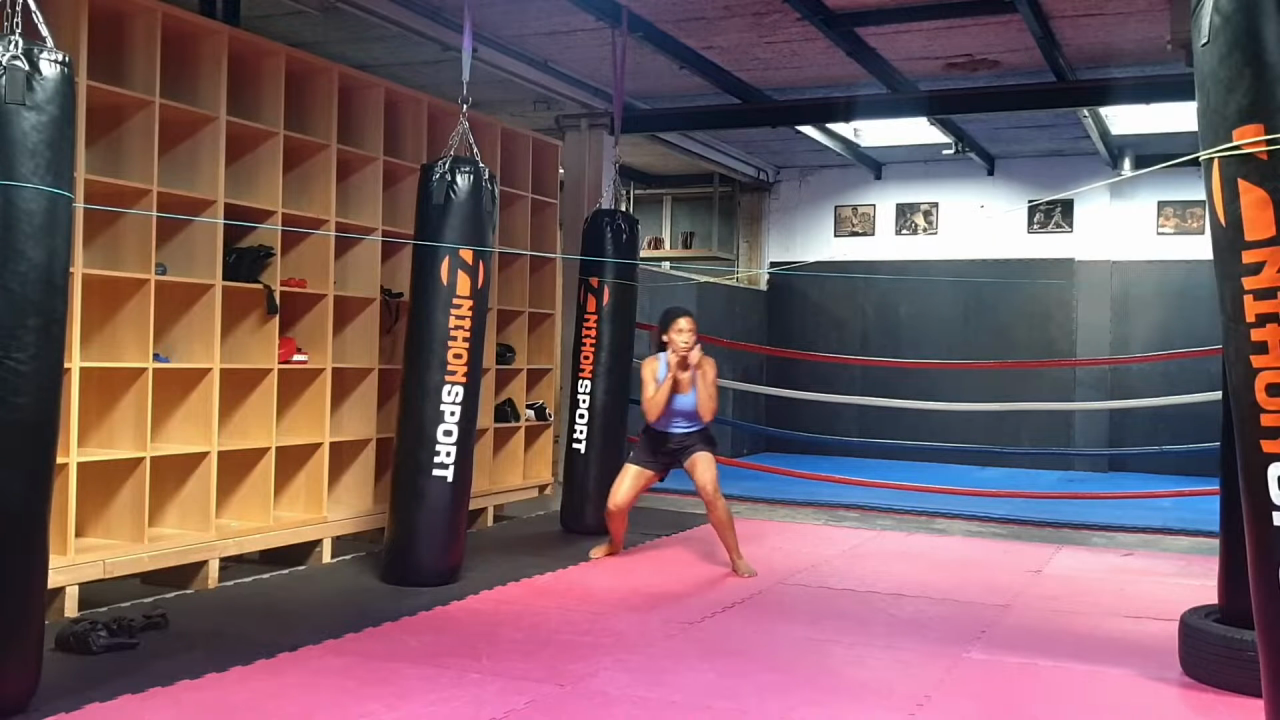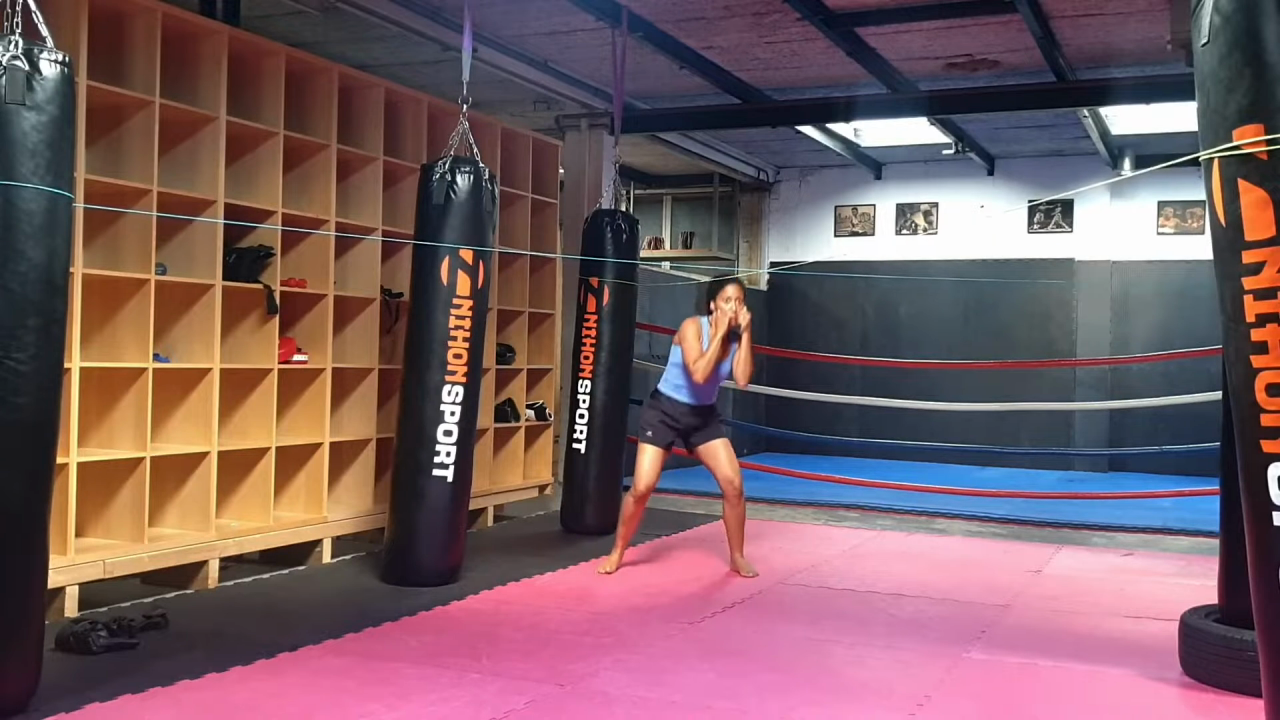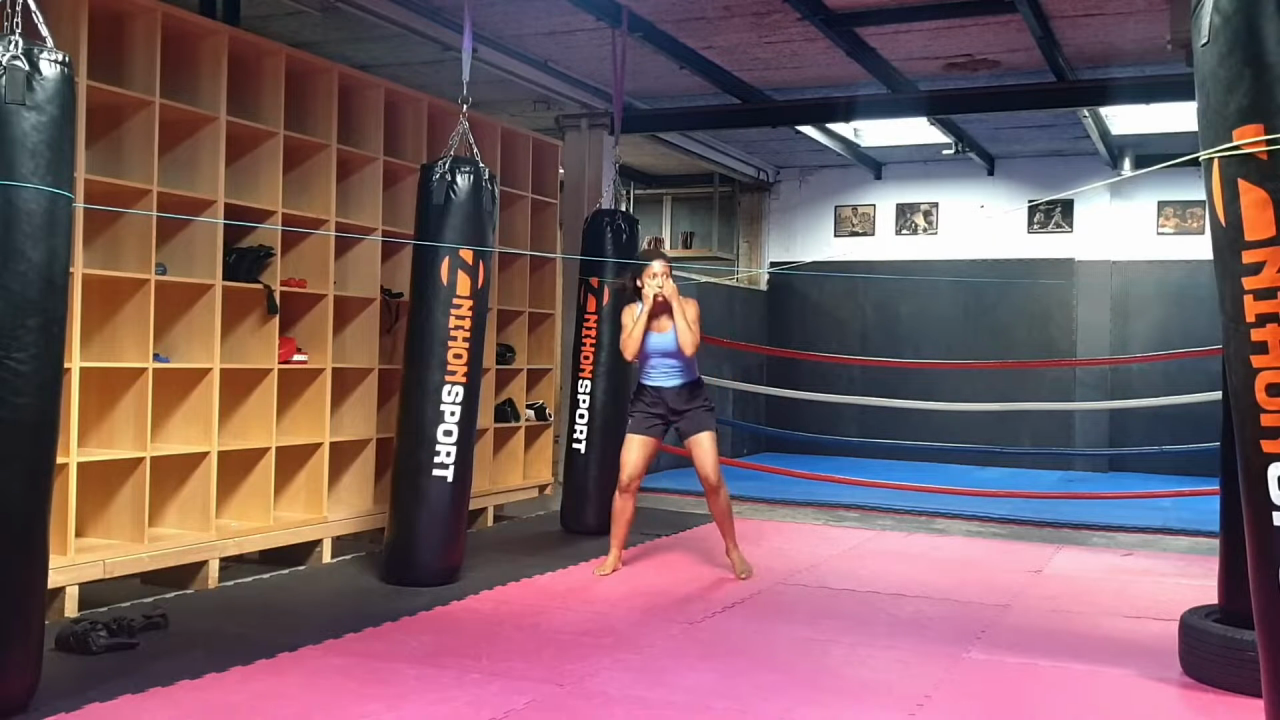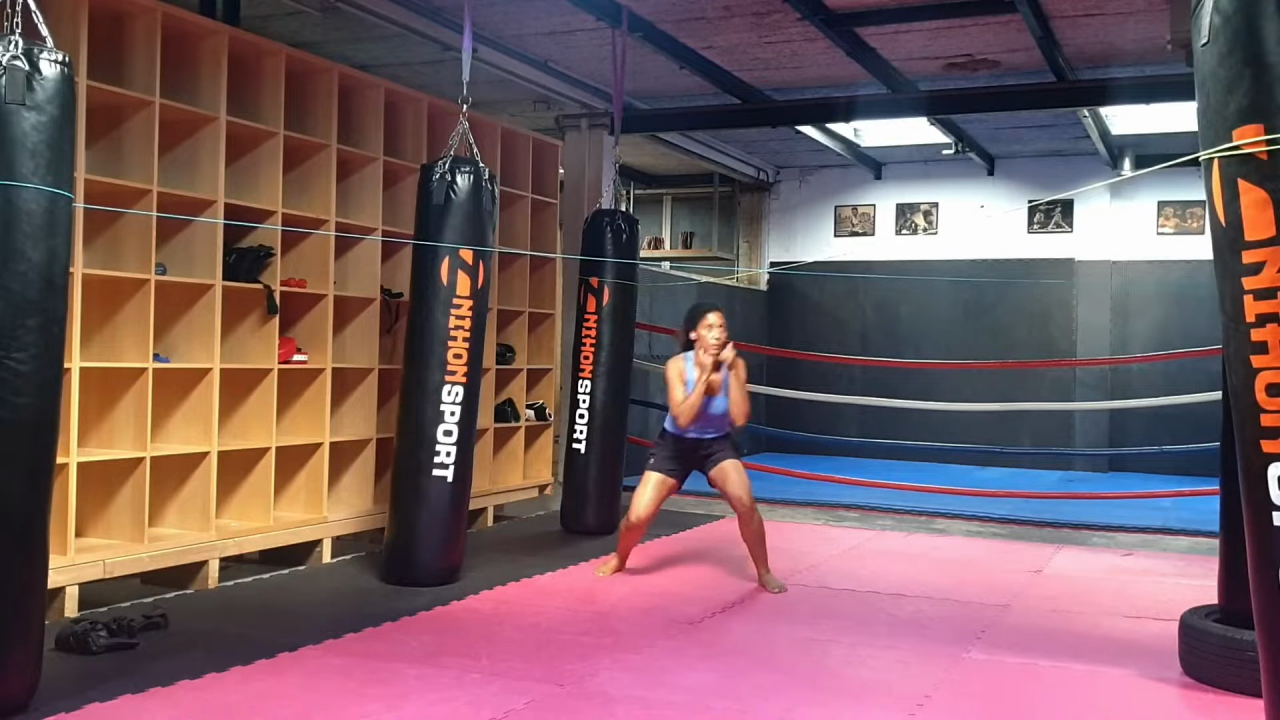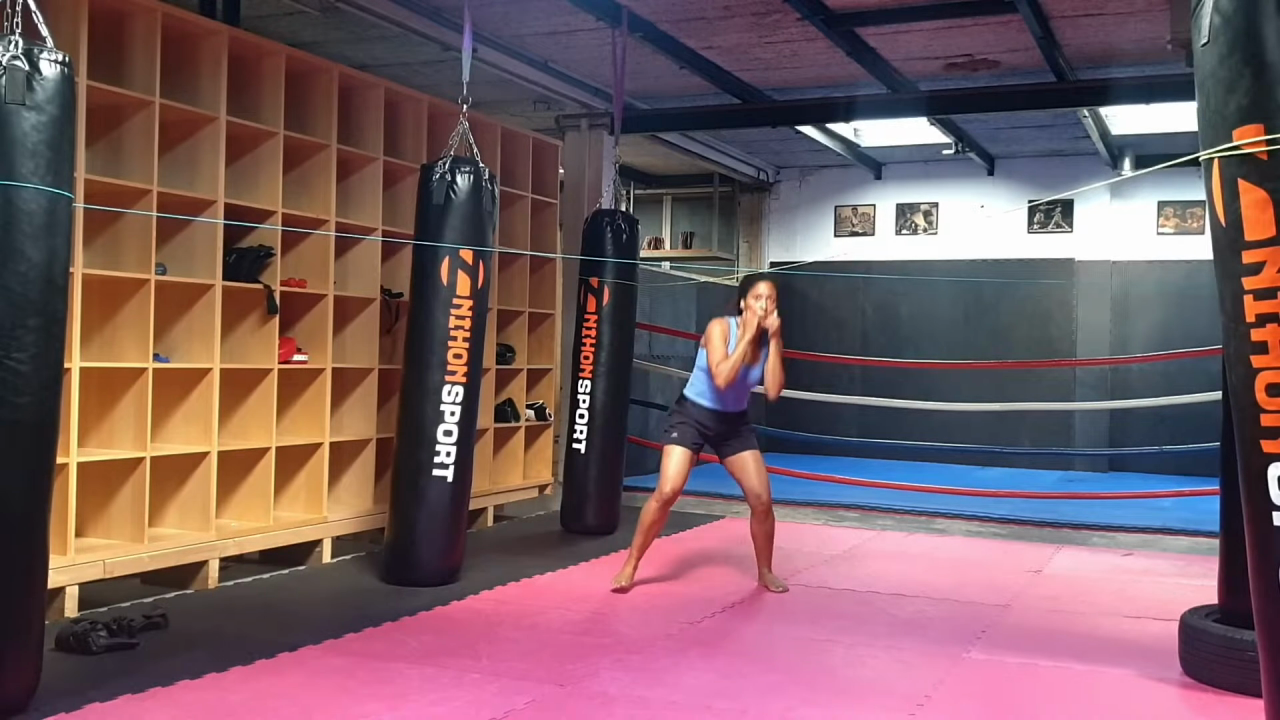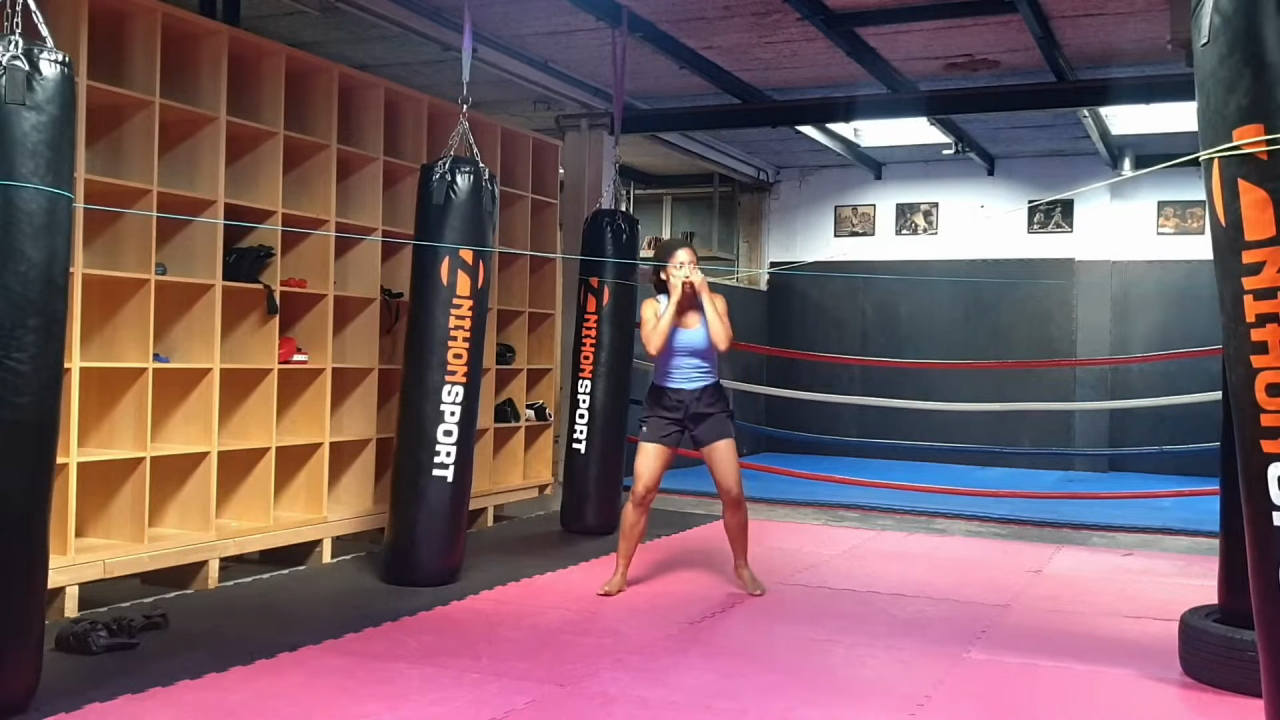
dt=0.5s
person 1, frame 1
left shoulder: (707, 366)
right shoulder: (652, 366)
left elbow: (708, 415)
right elbow: (651, 415)
left wrist: (699, 374)
right wrist: (672, 374)
left hip: (694, 439)
right hip: (657, 440)
left knee: (710, 491)
right knee: (616, 504)
left ankle: (736, 559)
right ankle: (614, 545)
person 1, frame 2
left shoulder: (737, 337)
right shoulder: (692, 327)
left elbow: (742, 380)
right elbow: (699, 374)
left wrist: (745, 332)
right wrist: (720, 332)
left hip: (703, 415)
right hip: (664, 410)
left knee: (734, 483)
right knee: (643, 486)
left ankle: (737, 557)
right ankle: (617, 551)
person 1, frame 3
left shoulder: (687, 305)
right shoulder: (631, 311)
left elbow: (689, 348)
right elbow: (629, 353)
left wrist: (674, 303)
right wrist: (647, 307)
left hip: (689, 398)
right hip: (649, 400)
left knee: (712, 479)
right knee: (627, 481)
left ankle: (733, 551)
right ankle: (614, 555)
person 1, frame 4
left shoulder: (735, 365)
right shoulder: (677, 365)
left elbow: (741, 419)
right elbow: (684, 419)
left wrist: (731, 371)
right wrist: (705, 373)
left hip: (717, 445)
right hip: (675, 445)
left knee: (745, 503)
right knee: (637, 516)
left ankle: (764, 573)
right ankle: (619, 558)
person 1, frame 5
left shoulder: (768, 341)
right shoulder: (720, 329)
left elbow: (773, 391)
right elbow: (722, 379)
left wrist: (775, 337)
right wrist: (749, 337)
left hip: (734, 423)
right hip: (692, 415)
left knee: (761, 498)
right knee: (667, 491)
left ankle: (765, 572)
right ankle: (630, 565)
person 1, frame 6
left shoulder: (715, 301)
right shoulder: (653, 306)
left elbow: (723, 343)
right elbow: (653, 346)
left wrist: (704, 294)
right wrist: (674, 299)
left hip: (709, 402)
right hip: (664, 403)
left knee: (732, 492)
right knee: (641, 491)
left ankle: (741, 566)
right ankle: (620, 573)
